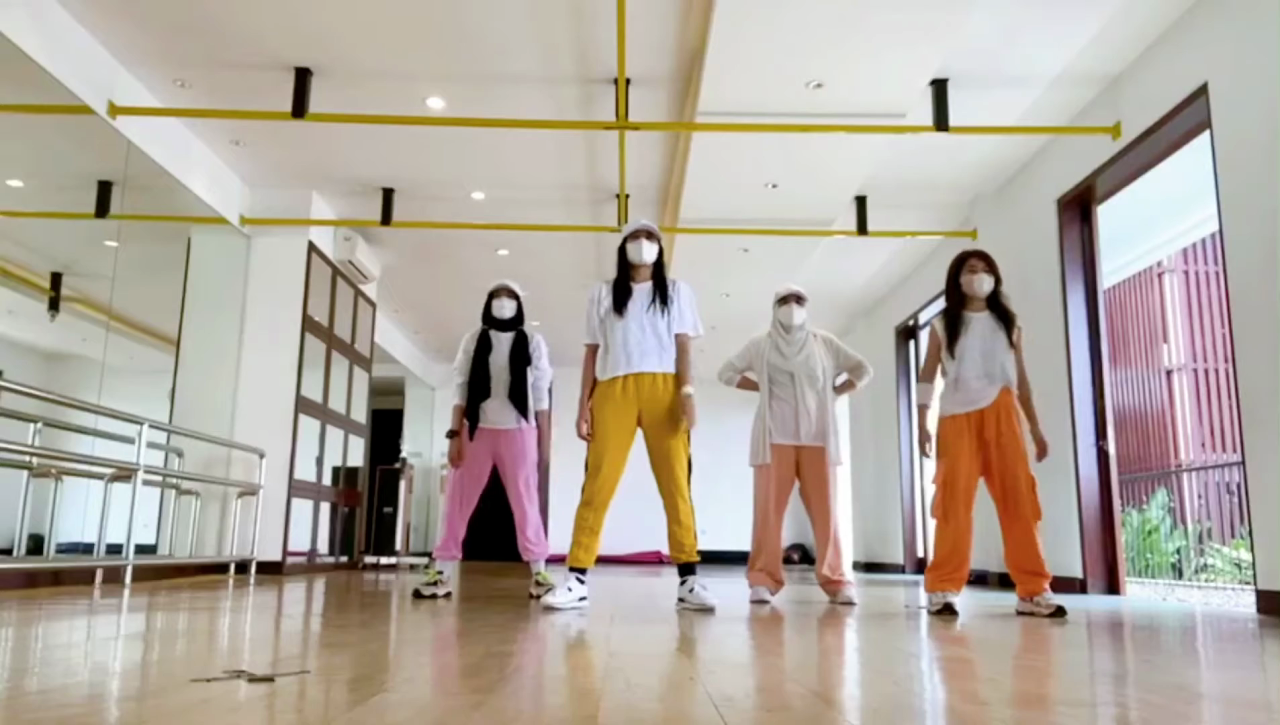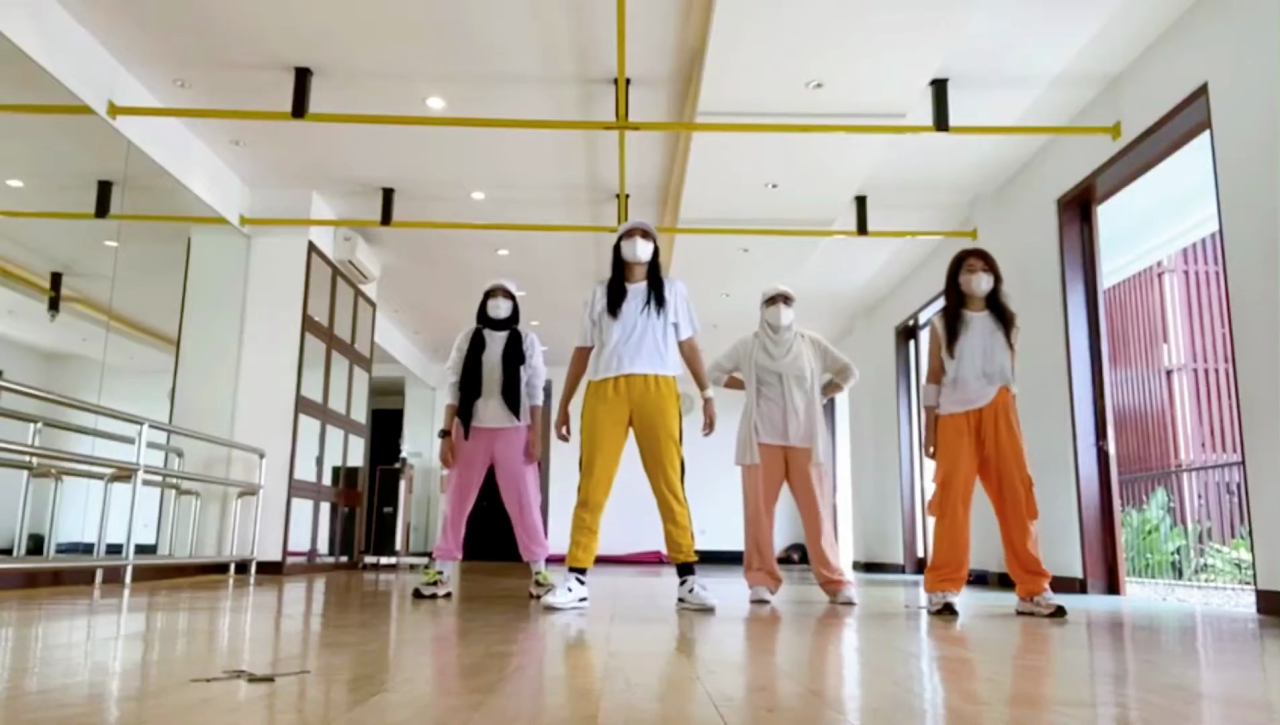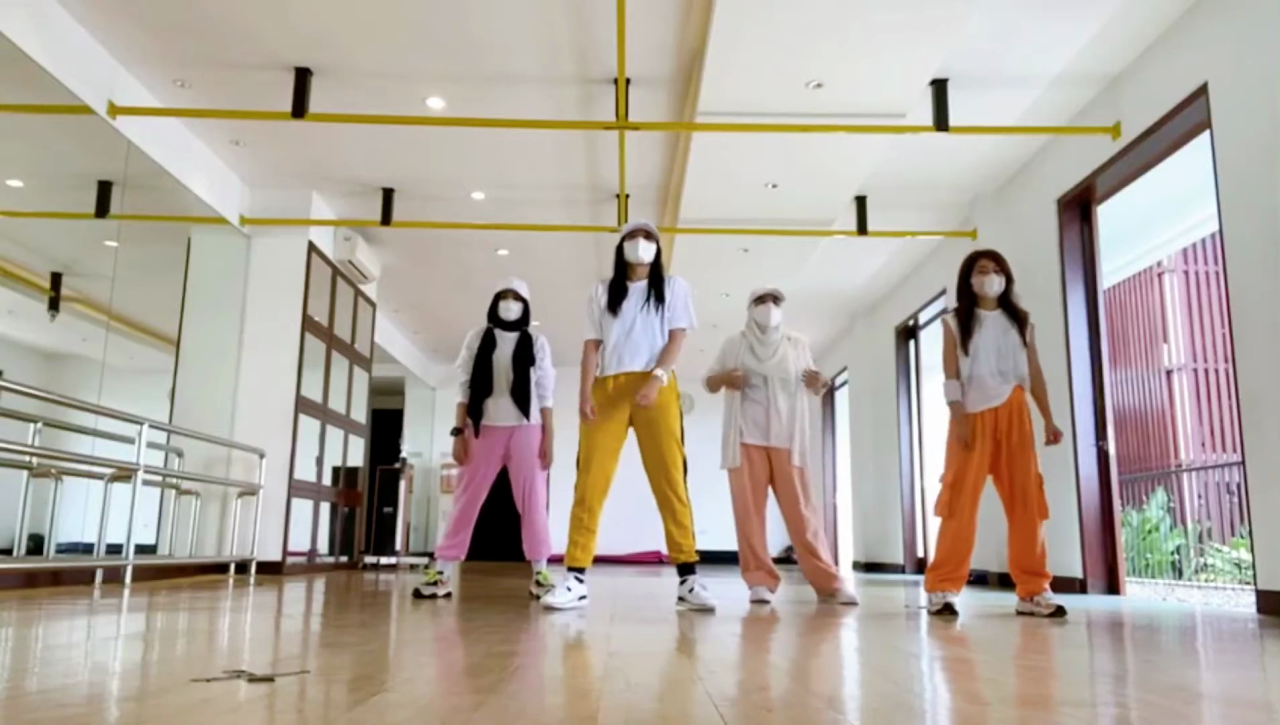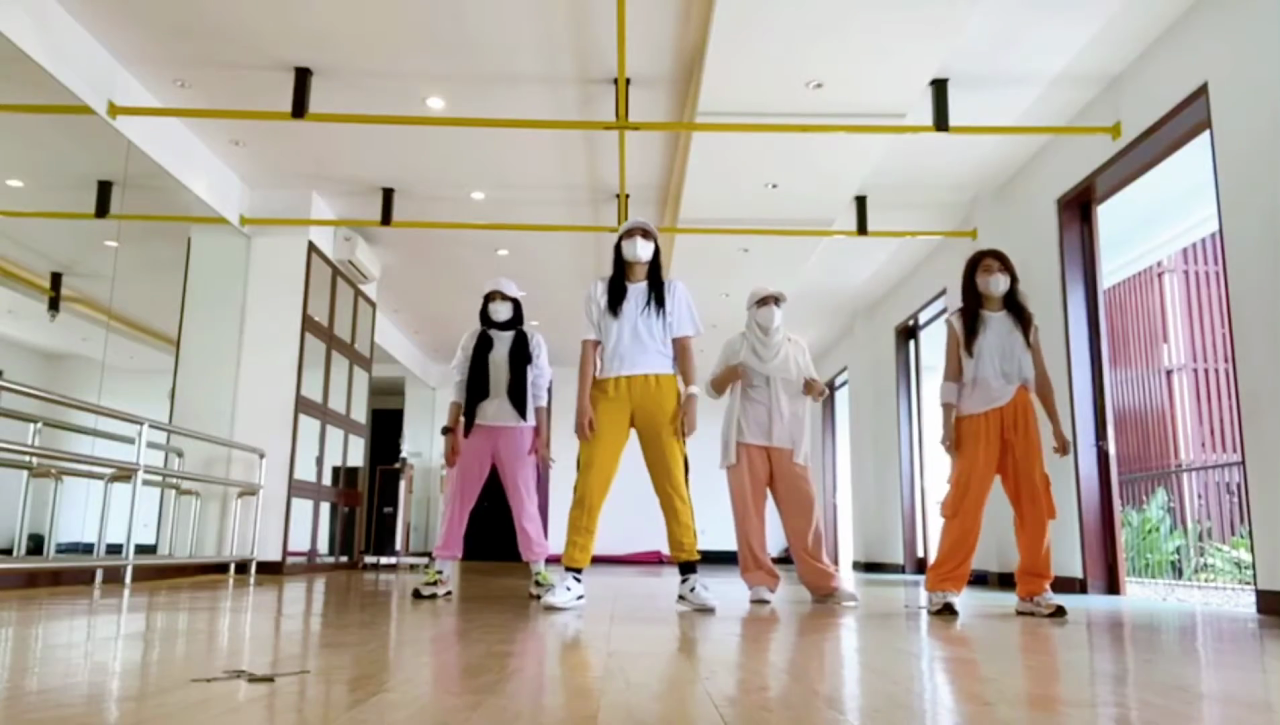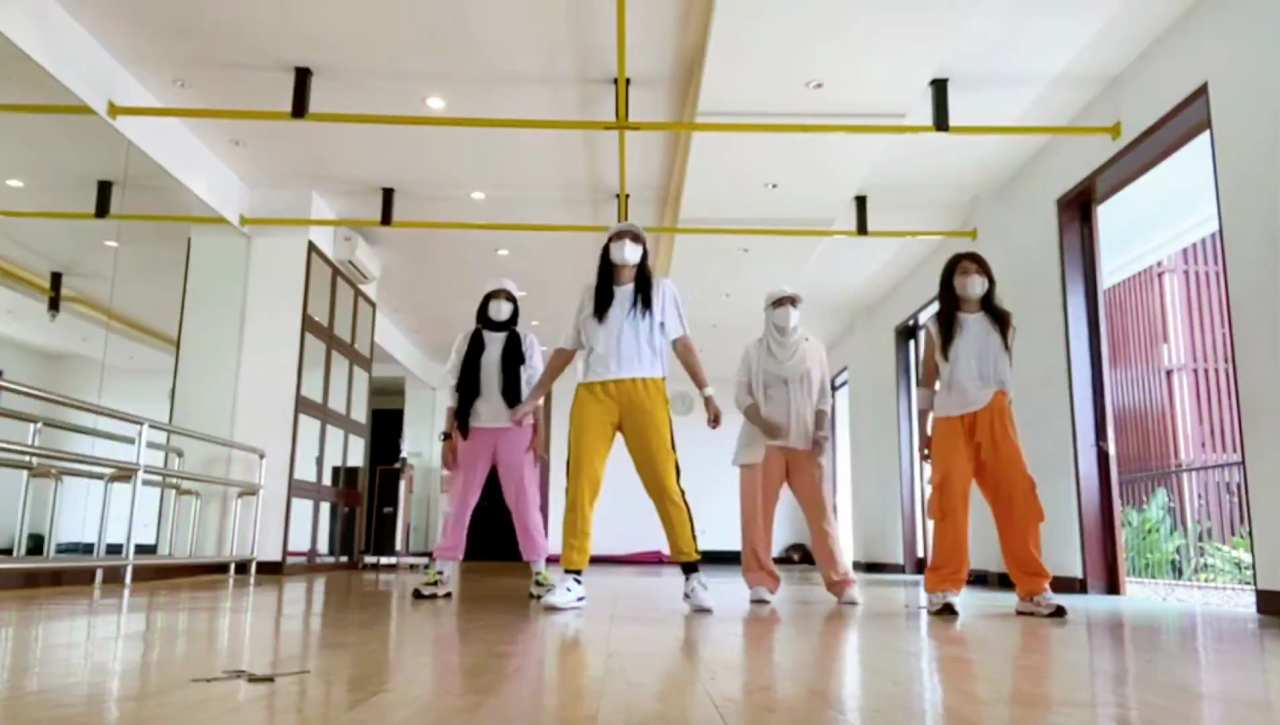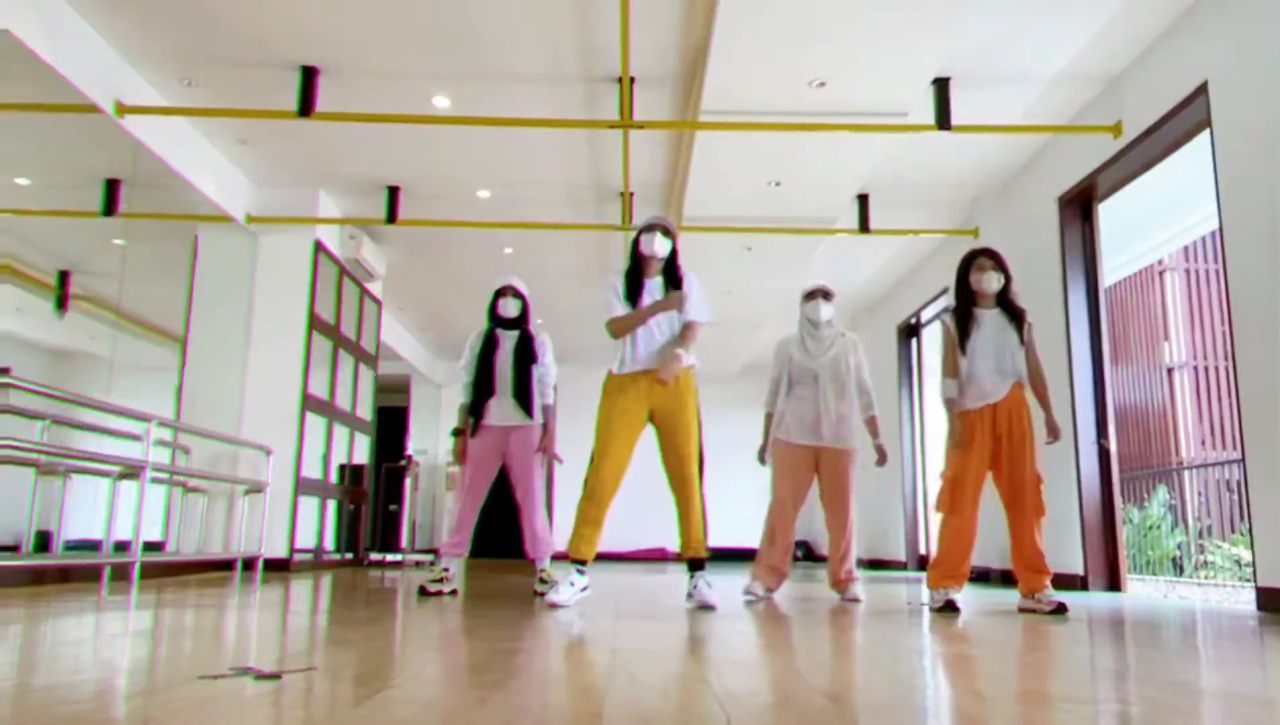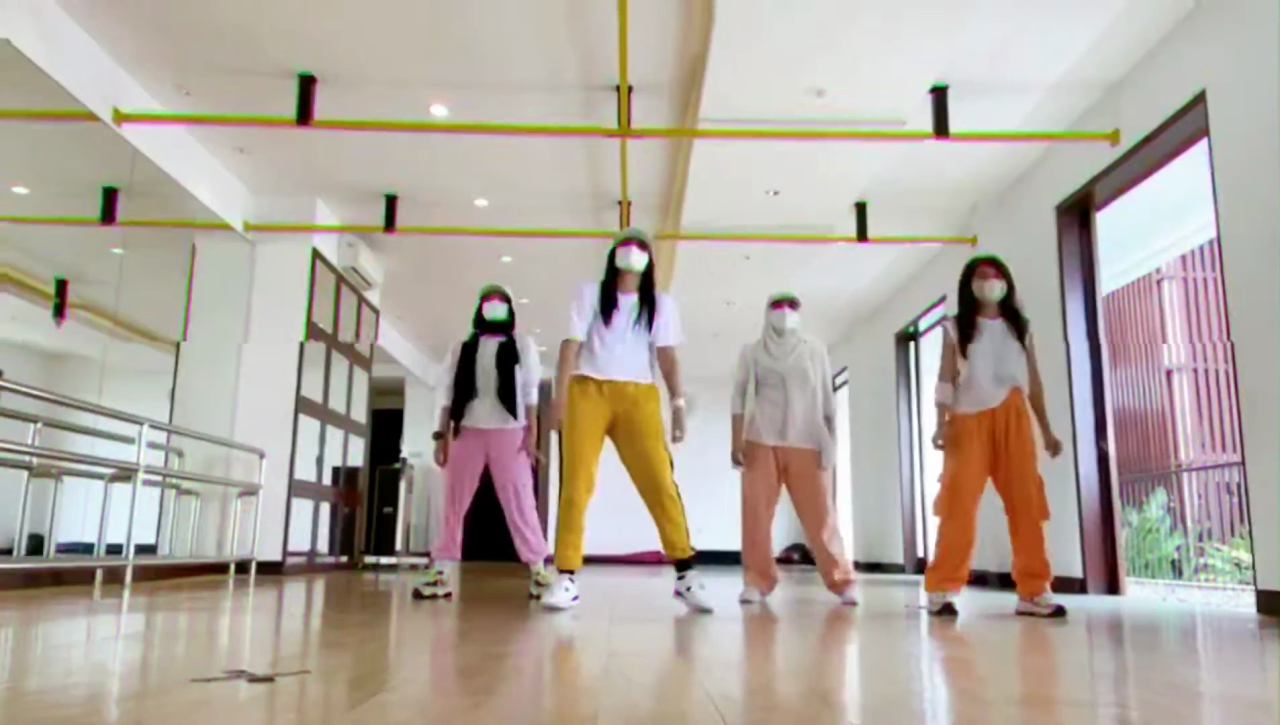
dt=0.5s
person 1, frame 1
left shoulder: (677, 290)
right shoulder: (604, 294)
left elbow: (683, 344)
right elbow: (592, 352)
left wrist: (687, 390)
right wrist: (583, 405)
left hip: (664, 389)
right hip: (614, 391)
left knee: (675, 482)
right knee: (598, 482)
left ankle: (689, 580)
right ankle: (577, 580)
person 1, frame 2
left shoulder: (672, 291)
right shoulder: (600, 294)
left elbow: (688, 345)
right elbow: (583, 351)
left wrist: (707, 394)
right wrist: (563, 404)
left hip: (657, 389)
right hip: (605, 392)
left knee: (669, 481)
right knee: (593, 483)
left ankle: (687, 580)
right ankle: (577, 580)
person 1, frame 3
left shoulder: (673, 286)
right shoulder: (603, 292)
left elbow: (677, 338)
right elbow: (591, 345)
left wrist: (657, 376)
right wrist: (585, 391)
left hip: (657, 391)
right hip: (607, 390)
left knee: (670, 481)
right knee: (590, 481)
left ankle: (688, 579)
right ankle: (576, 579)
person 1, frame 4
left shoulder: (673, 290)
right shoulder: (601, 291)
left elbow: (683, 346)
right elbow: (590, 347)
left wrist: (690, 395)
right wrist: (583, 401)
left hip: (658, 390)
right hip: (608, 391)
left knee: (672, 481)
right knee: (590, 481)
left ankle: (689, 578)
right ankle: (573, 578)
person 1, frame 5
left shoulder: (660, 290)
right shoulder: (590, 295)
left elbow: (680, 343)
right elbow: (567, 348)
left wrist: (706, 392)
right wrist: (536, 394)
left hip: (644, 392)
right hip: (594, 395)
left knee: (664, 481)
right knee: (581, 486)
left ankle: (692, 576)
right ankle: (572, 579)
person 1, frame 6
left shoulder: (686, 282)
right shoulder: (618, 283)
left elbow: (692, 327)
right elbow: (616, 328)
left wrist: (675, 354)
right wrist: (658, 307)
left hip: (673, 385)
right hip: (624, 386)
left knee: (687, 477)
right knee: (602, 476)
left ankle: (697, 576)
right ankle: (578, 572)
person 1, frame 7
left shoulder: (660, 302)
right shoulder: (591, 293)
left elbow: (667, 355)
right elbow: (572, 343)
left wrist: (678, 404)
right wrist: (558, 396)
left hip: (638, 396)
right hip: (587, 393)
left knee: (660, 483)
right knee: (576, 484)
left ankle: (686, 576)
right ankle: (567, 579)
person 2, frame 1
left shoulder: (1009, 324)
right shoulder: (943, 325)
left elbow: (1020, 377)
right elbow: (927, 377)
left wrist: (1035, 427)
right wrist: (921, 423)
left hip: (1003, 415)
right hip: (958, 418)
left knee: (1019, 499)
right knee: (955, 502)
left ankle: (1033, 590)
right ankle: (942, 588)
person 2, frame 2
left shoulder: (1006, 323)
right shoulder: (942, 324)
left elbow: (1009, 375)
right elbow: (933, 379)
left wrist: (1007, 416)
right wrist: (928, 427)
left hip: (1000, 414)
right hip: (956, 418)
left knee: (1016, 498)
right knee: (953, 501)
left ankle: (1032, 590)
right ankle: (943, 588)
person 2, frame 3
left shoulder: (1021, 322)
right shoulder: (955, 323)
left elbow: (1034, 374)
right elbow: (951, 376)
left wrist: (1048, 418)
right wrist: (961, 419)
left hip: (1015, 414)
right hip: (973, 415)
left knee: (1026, 499)
right knee: (962, 500)
left ankle: (1033, 590)
right ankle: (942, 588)
person 2, frame 4
left shoulder: (1025, 323)
right shoulder: (960, 323)
left elbow: (1040, 377)
right elbow: (951, 377)
left wrist: (1056, 426)
right wrist: (948, 423)
left hip: (1020, 415)
right hip: (976, 417)
left knee: (1033, 500)
right knee: (966, 499)
left ankle: (1033, 590)
right ankle: (943, 587)
person 2, frame 5
left shoulder: (1004, 324)
right shoulder: (938, 328)
left elbow: (1009, 378)
right elbow: (927, 380)
left wrist: (1011, 424)
right wrist: (922, 429)
left hip: (996, 419)
right hip: (953, 421)
left knee: (1018, 500)
right knee: (951, 503)
left ankle: (1033, 590)
right ankle: (943, 589)
person 2, frame 6
left shoulder: (1019, 319)
right shoulder: (954, 321)
left elbow: (1033, 369)
right elbow: (949, 375)
left wrist: (1049, 413)
right wrist: (953, 418)
left hip: (1012, 410)
right hip: (971, 413)
left knee: (1024, 496)
right knee: (961, 497)
left ankle: (1034, 587)
right ankle: (944, 585)
person 2, frame 7
left shoulder: (1020, 327)
right shoulder: (956, 328)
left elbow: (1033, 380)
right elbow: (947, 379)
left wrist: (1046, 429)
right wrist: (942, 423)
left hip: (1013, 417)
right hip: (969, 418)
left knee: (1026, 500)
right knee: (960, 501)
left ankle: (1033, 590)
right ankle: (943, 588)
person 3, frame 1
left shoulder: (533, 342)
right shoulder: (474, 340)
left elbow: (541, 394)
right elbow: (462, 390)
left wrist: (545, 438)
right wrist: (454, 434)
left hip: (518, 430)
right hip: (476, 429)
left knee: (525, 501)
right knee: (459, 499)
left ankle: (539, 573)
right ankle: (442, 572)
person 3, frame 2
left shoulder: (526, 341)
right shoulder: (468, 339)
left elbow: (535, 390)
right elbow: (455, 388)
left wrist: (536, 434)
right wrist: (446, 433)
left hip: (513, 430)
right hip: (471, 429)
left knee: (524, 500)
right knee: (457, 500)
left ankle: (538, 572)
right ankle: (441, 572)
person 3, frame 3
left shoulder: (536, 342)
right shoulder: (478, 338)
left elbow: (545, 393)
right elbow: (465, 387)
left wrist: (548, 437)
right wrist: (459, 431)
left hip: (526, 428)
right hip: (483, 428)
left knee: (533, 500)
right knee: (467, 498)
left ankle: (540, 572)
right ankle: (442, 572)
person 3, frame 4
left shoulder: (532, 341)
right shoulder: (473, 339)
left elbow: (540, 392)
right elbow: (460, 387)
left wrist: (542, 435)
right wrist: (450, 430)
left hip: (517, 429)
right hip: (475, 428)
left knee: (524, 500)
right knee: (458, 498)
left ankle: (538, 572)
right ankle: (442, 572)
person 3, frame 5
left shoulder: (525, 342)
right shoulder: (468, 341)
left elbow: (536, 391)
right elbow: (456, 390)
left wrist: (538, 433)
right wrist: (449, 435)
left hip: (515, 431)
right hip: (474, 430)
left knee: (525, 501)
right knee: (461, 499)
left ankle: (539, 571)
right ankle: (444, 572)
person 3, frame 6
left shoulder: (538, 341)
right shoulder: (480, 339)
left elbow: (546, 391)
right elbow: (468, 388)
left wrist: (550, 433)
right wrist: (460, 432)
left hip: (525, 427)
right hip: (486, 427)
left knee: (532, 499)
right knee: (468, 497)
left ankle: (543, 569)
right ankle: (448, 569)
person 3, frame 7
left shoulder: (522, 344)
right shoulder: (466, 344)
left elbow: (530, 392)
right elbow: (450, 392)
left wrist: (532, 433)
right wrist: (441, 434)
left hip: (508, 430)
right hip: (467, 430)
left knee: (519, 501)
right knee: (455, 502)
left ankle: (538, 571)
right ankle: (442, 573)
person 4, frame 1
left shoulder: (824, 342)
right shoulder: (760, 345)
left elbow: (863, 370)
right elbow: (727, 372)
left wrist: (835, 393)
right wrist: (760, 387)
left hip: (816, 437)
right hip: (775, 437)
left knee: (824, 510)
right knee: (769, 508)
left ankle: (835, 581)
right ankle: (763, 580)
person 4, frame 2
left shoulder: (811, 343)
right shoulder: (748, 345)
left elbow: (848, 372)
right elbow: (715, 372)
left wrist: (822, 395)
right wrist: (748, 386)
left hip: (805, 438)
right hip: (762, 437)
left knee: (817, 509)
right knee: (759, 508)
left ankle: (835, 581)
right ankle: (762, 580)
person 4, frame 3
left shoulder: (797, 344)
right shoulder: (735, 343)
left elbow: (811, 386)
right elbow: (709, 383)
left wrist: (820, 384)
right wrist: (722, 378)
left hip: (786, 440)
right hip: (746, 438)
left knee: (800, 510)
right knee: (749, 509)
left ankle: (828, 581)
right ankle: (759, 580)
person 4, frame 4
left shoulder: (796, 347)
right shoulder: (736, 345)
left elbow: (813, 388)
right elbow: (713, 389)
left wrist: (820, 390)
right wrist: (726, 376)
left hip: (787, 440)
right hip: (746, 439)
left knee: (802, 508)
right knee: (749, 510)
left ankle: (823, 582)
right ankle: (759, 580)
person 4, frame 5
left shoulder: (814, 349)
right shoulder: (754, 351)
left elbow: (824, 396)
right elbow: (742, 396)
left wrist: (822, 431)
right wrist: (763, 421)
left hip: (806, 443)
right hip: (764, 442)
left knee: (820, 512)
right knee: (758, 512)
left ankle: (840, 581)
right ankle: (761, 581)
person 4, frame 6
left shoulder: (850, 344)
right shoulder: (787, 346)
left elbow: (864, 394)
right elbow: (774, 393)
left wrist: (877, 439)
right wrist: (765, 439)
left hip: (838, 438)
right hip: (793, 436)
left knee: (841, 510)
right knee: (783, 506)
left ankle: (844, 578)
right ankle: (766, 576)
person 4, frame 7
left shoulder: (814, 350)
right shoulder: (752, 352)
left elbow: (826, 398)
right elbow: (739, 398)
left wrist: (829, 440)
right wrist: (736, 439)
left hip: (805, 441)
right hip: (761, 440)
left knee: (818, 512)
right knee: (757, 511)
left ankle: (840, 580)
right ankle: (757, 581)
